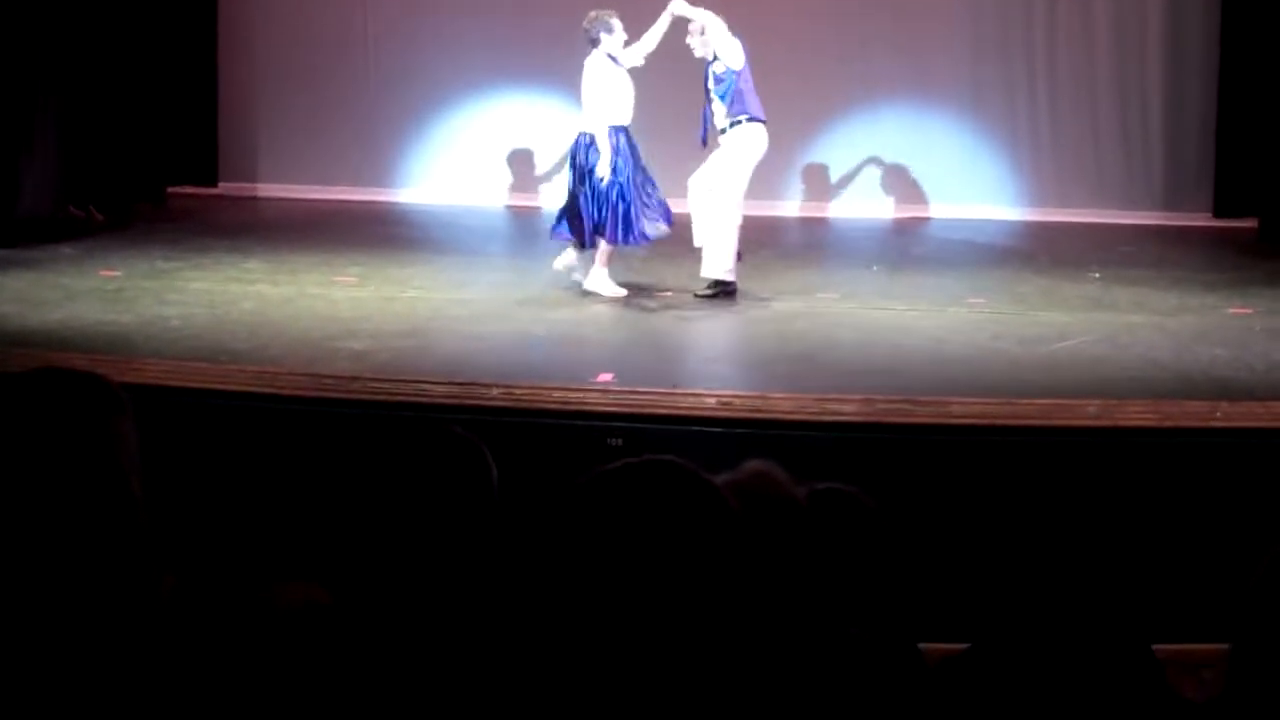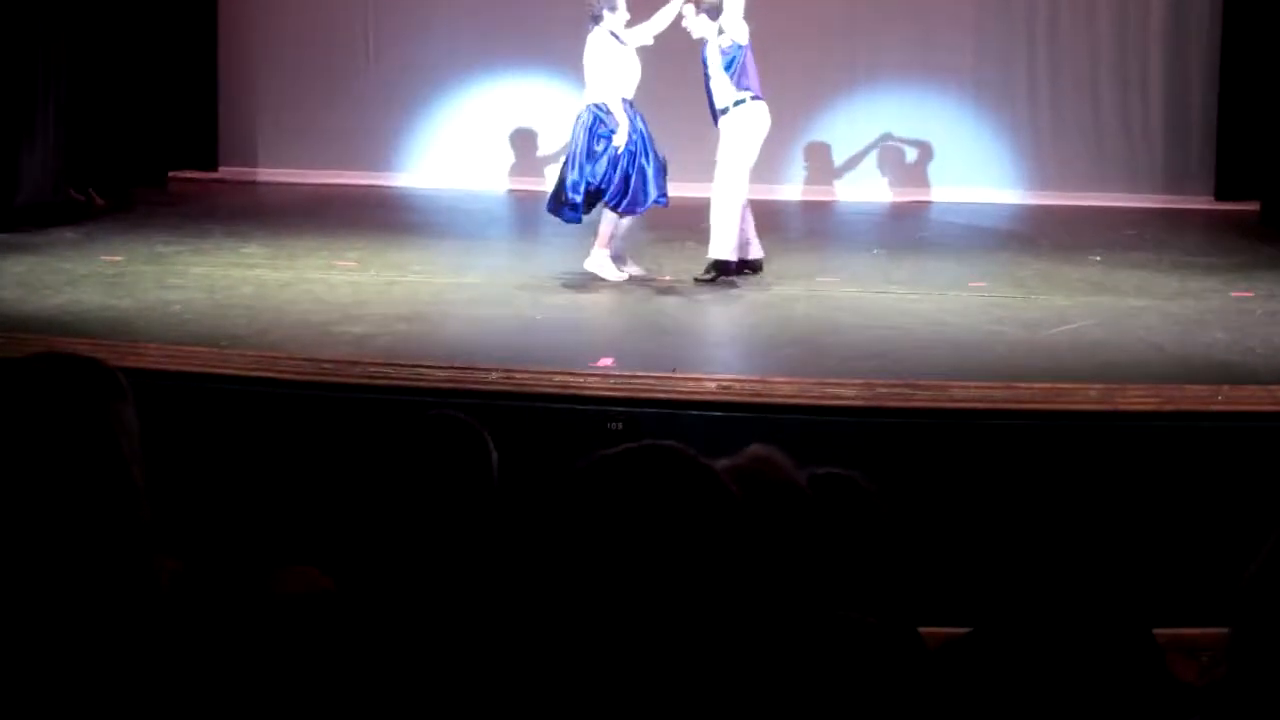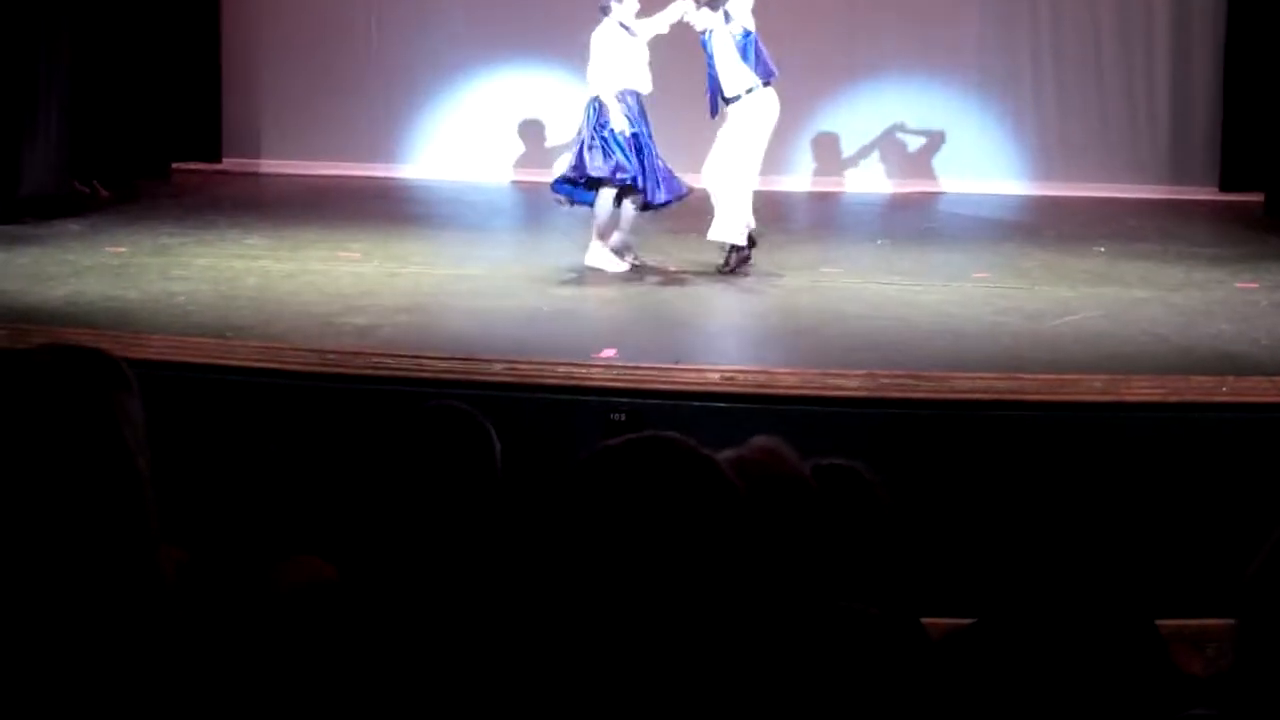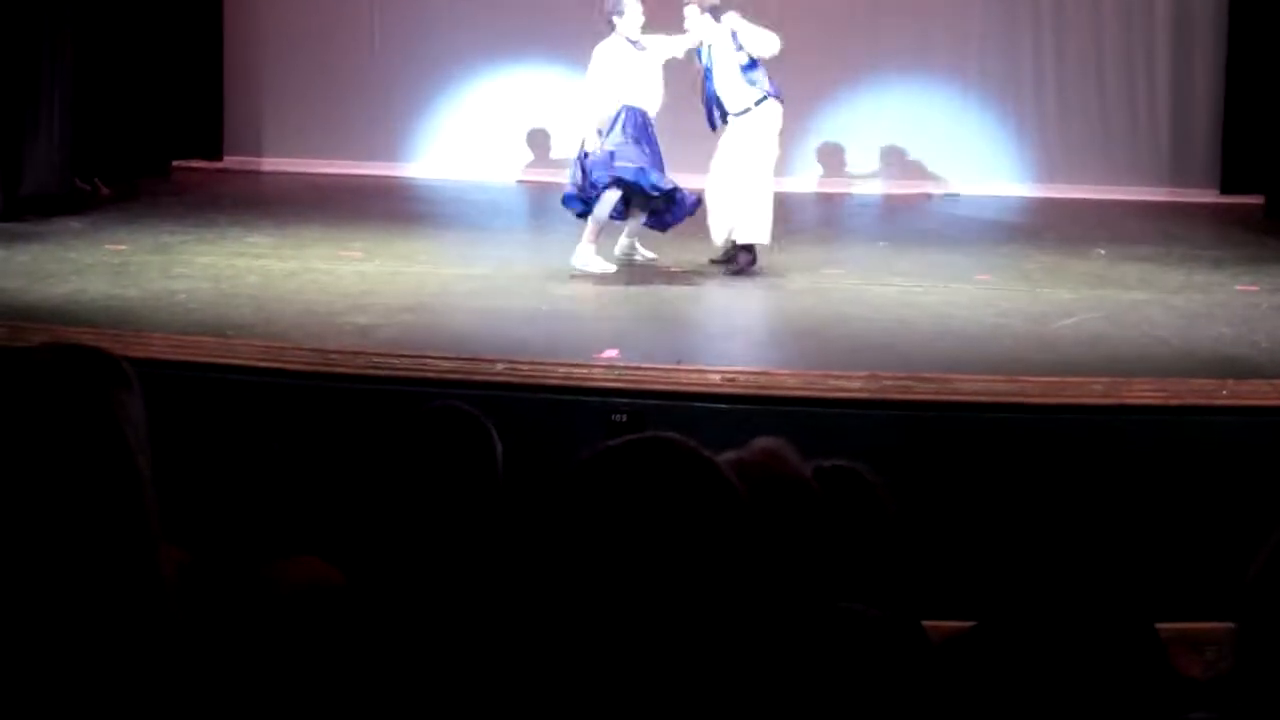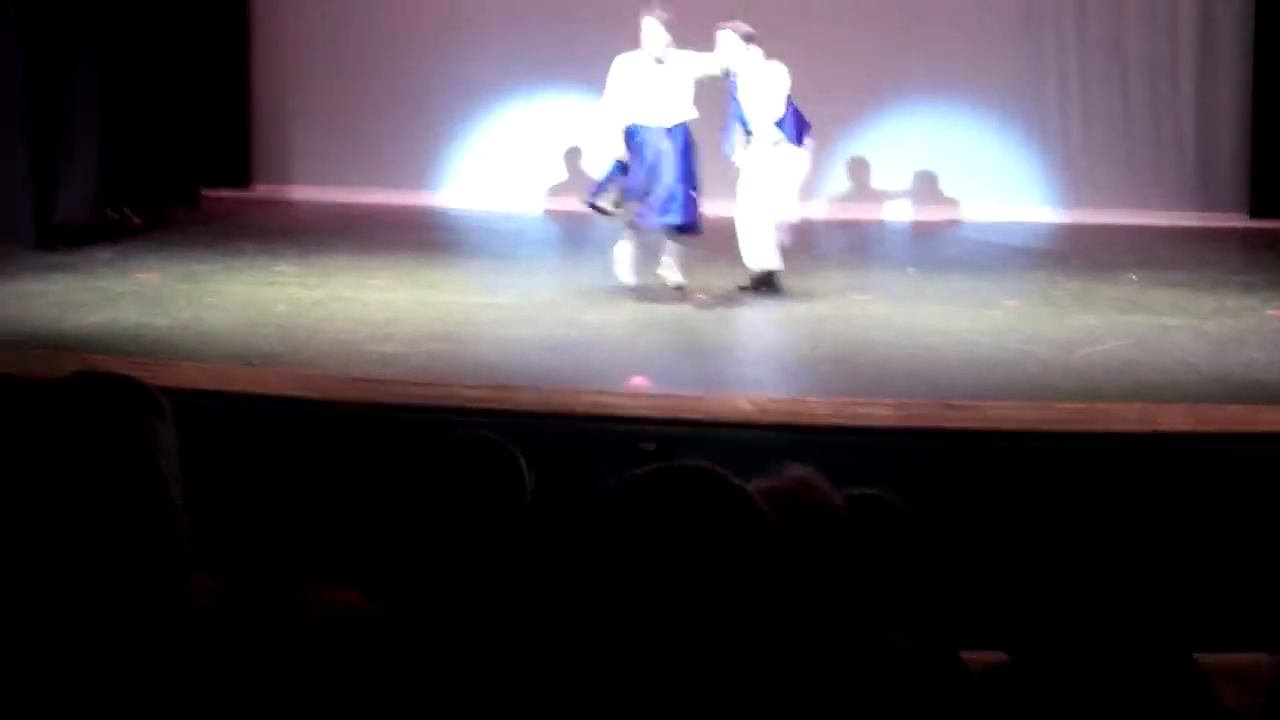
dt=0.2s
person 1, frame 1
left shoulder: (730, 52)
right shoulder: (715, 65)
left elbow: (715, 25)
left hip: (745, 136)
right hip: (733, 139)
left knee: (724, 205)
right knee: (699, 185)
left ankle: (723, 279)
right ankle: (722, 247)
person 1, frame 2
left shoulder: (731, 29)
right shoulder: (709, 46)
left hip: (746, 115)
right hip: (731, 119)
left knee: (728, 186)
right knee: (731, 188)
left ankle: (723, 258)
right ankle: (749, 256)
person 1, frame 3
right shoulder: (708, 37)
left hip: (758, 104)
right hip: (736, 110)
left knee: (738, 173)
right knee: (715, 172)
left ankle: (737, 244)
right ankle: (742, 232)
person 1, frame 4
left shoulder: (739, 36)
right shoulder: (704, 50)
left elbow: (771, 47)
left wrist: (741, 26)
right wrist: (719, 122)
left hip: (762, 115)
right hip: (736, 121)
left knee: (752, 176)
right knee: (718, 180)
left ankle: (749, 244)
right ankle: (734, 243)
person 1, frame 5
left shoulder: (774, 71)
right shoulder: (734, 74)
left elbow: (773, 113)
left wrist: (754, 75)
right wrist: (739, 147)
left hip: (789, 147)
right hip: (760, 147)
left knee: (778, 208)
right knee: (747, 205)
right ankle: (765, 270)
person 2, frame 1
left shoulder: (612, 61)
right shoulder: (598, 66)
left elbow: (645, 45)
right elbow: (597, 114)
left wrist: (667, 15)
right wrist: (605, 153)
left hip: (614, 141)
right hip: (604, 142)
right knee: (615, 208)
left ankle: (572, 255)
right ankle: (598, 274)
person 2, frame 2
left shoulder: (621, 39)
right shoulder: (599, 40)
left elbow: (655, 24)
right elbow: (605, 85)
right wrist: (623, 121)
left hip: (619, 119)
right hip: (607, 119)
left knee: (633, 190)
right knee: (617, 190)
left ankle: (610, 252)
right ankle: (600, 256)
person 2, frame 3
left shoulder: (635, 30)
right shoulder: (605, 33)
right elbow: (597, 75)
right wrist: (615, 109)
left hip: (630, 110)
right hip: (613, 111)
left knee: (639, 179)
right knee: (619, 177)
left ankle: (618, 239)
right ankle: (596, 247)
person 2, frame 4
left shoulder: (651, 46)
right shoulder: (607, 51)
left elbow: (686, 41)
right elbow: (592, 93)
right wrist: (591, 132)
left hip: (640, 125)
right hip: (617, 125)
left knee: (650, 189)
right knee: (618, 186)
left ankle: (628, 241)
right ankle: (585, 250)
person 2, frame 5
left shoulder: (685, 61)
right shoulder: (625, 64)
left elbow: (718, 63)
right elbow: (611, 103)
right wrist: (615, 136)
left hip: (674, 139)
right hip: (642, 139)
left knee: (675, 201)
right knee: (642, 200)
left ankle: (670, 263)
right ankle: (627, 247)
